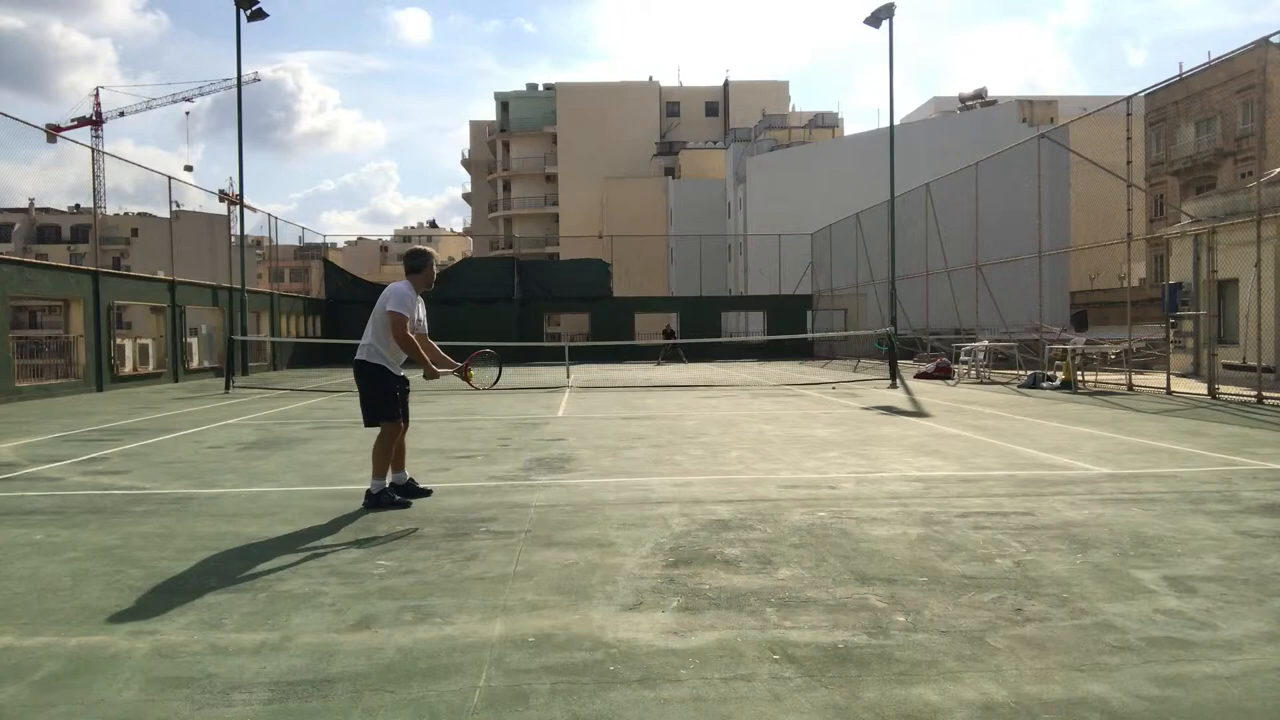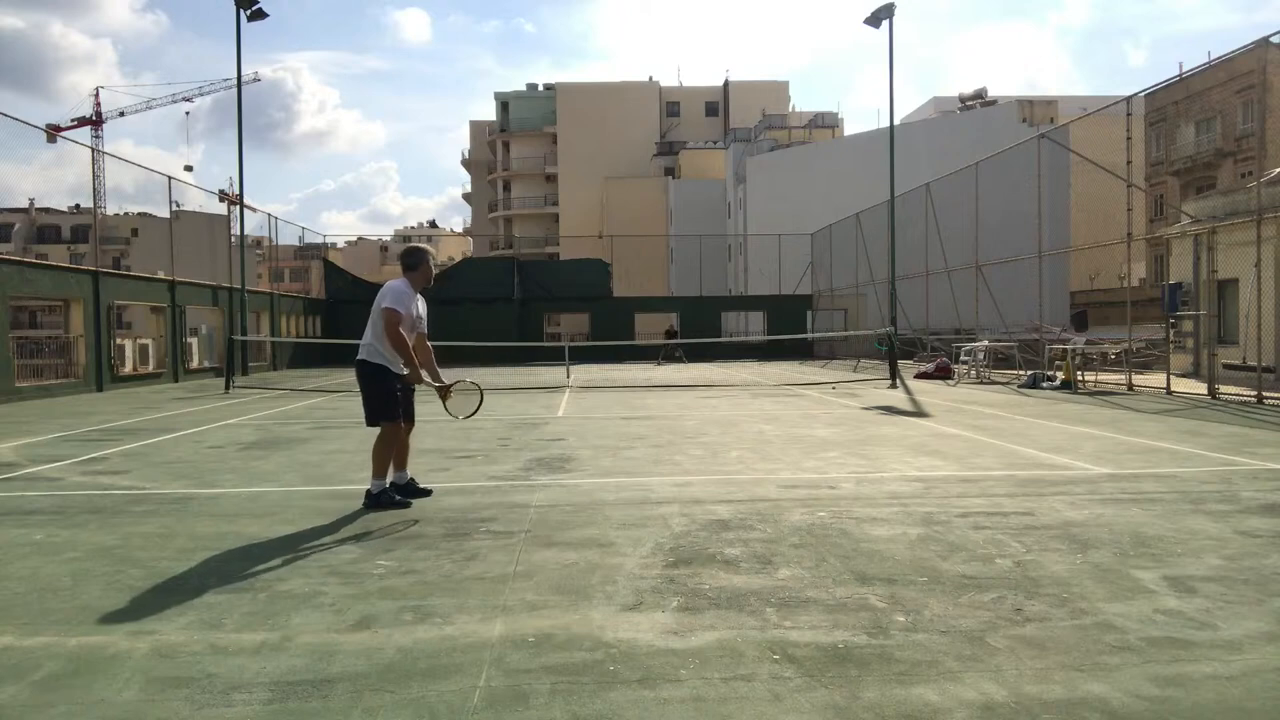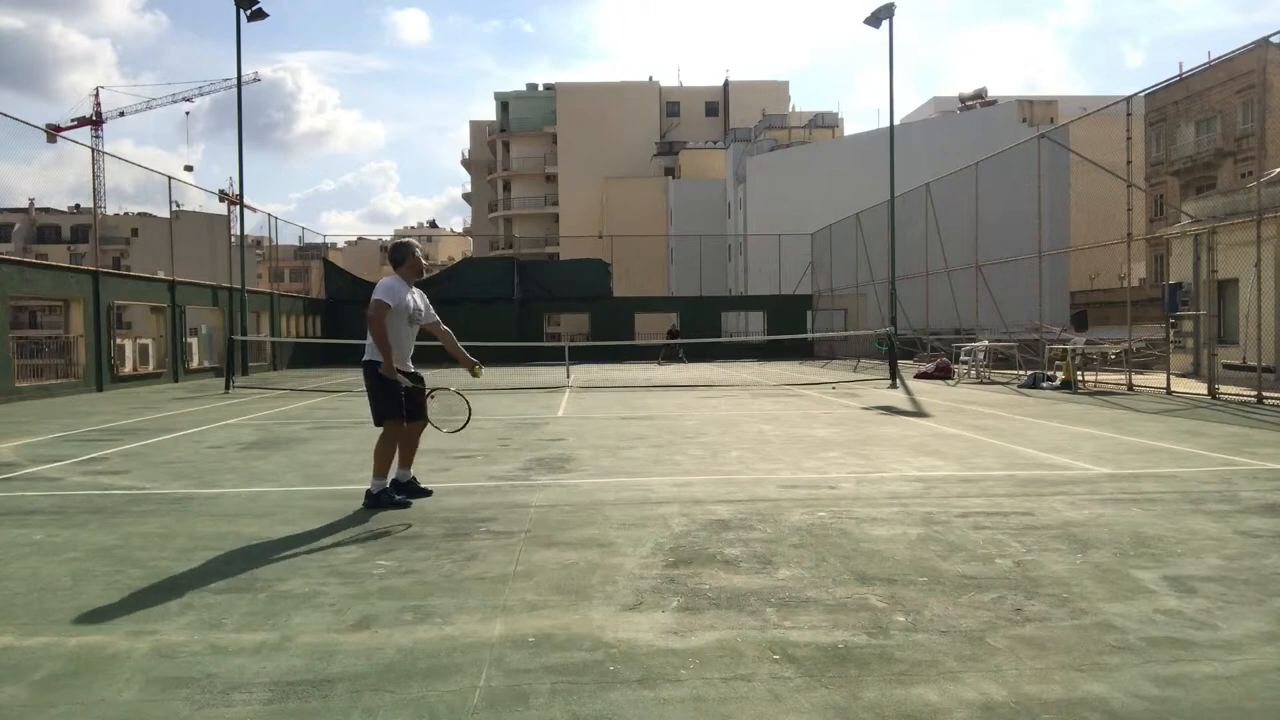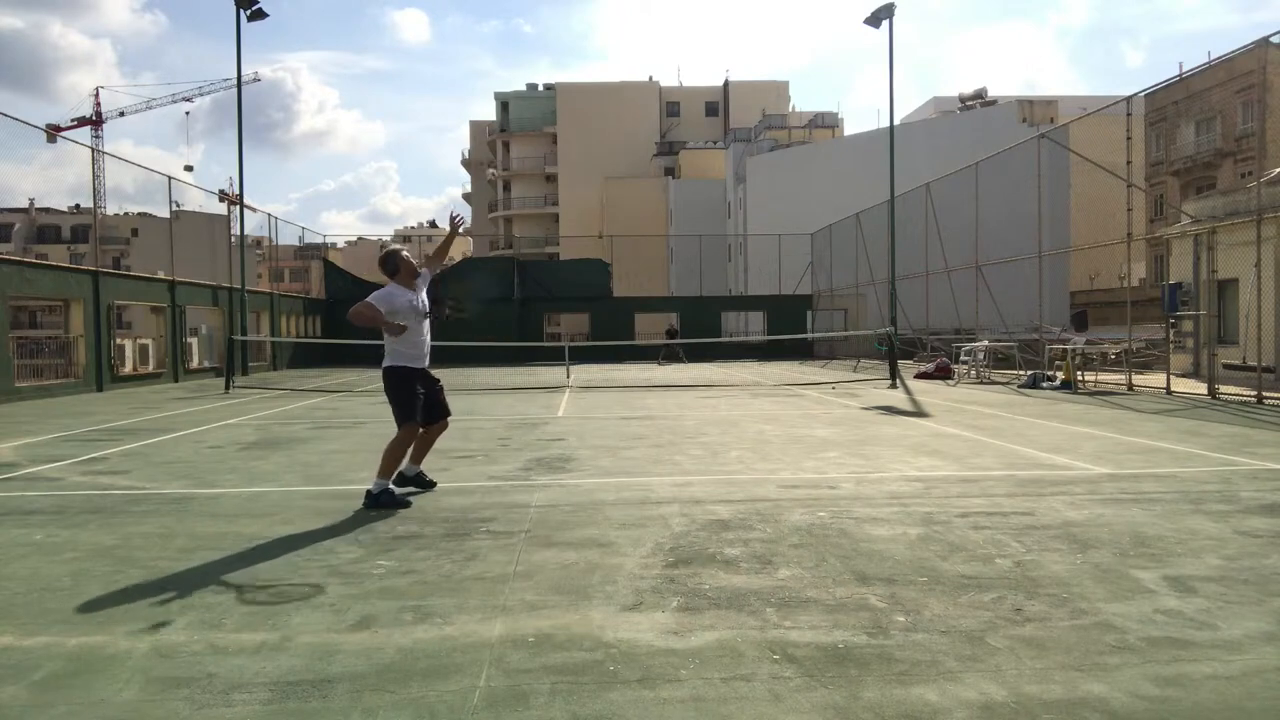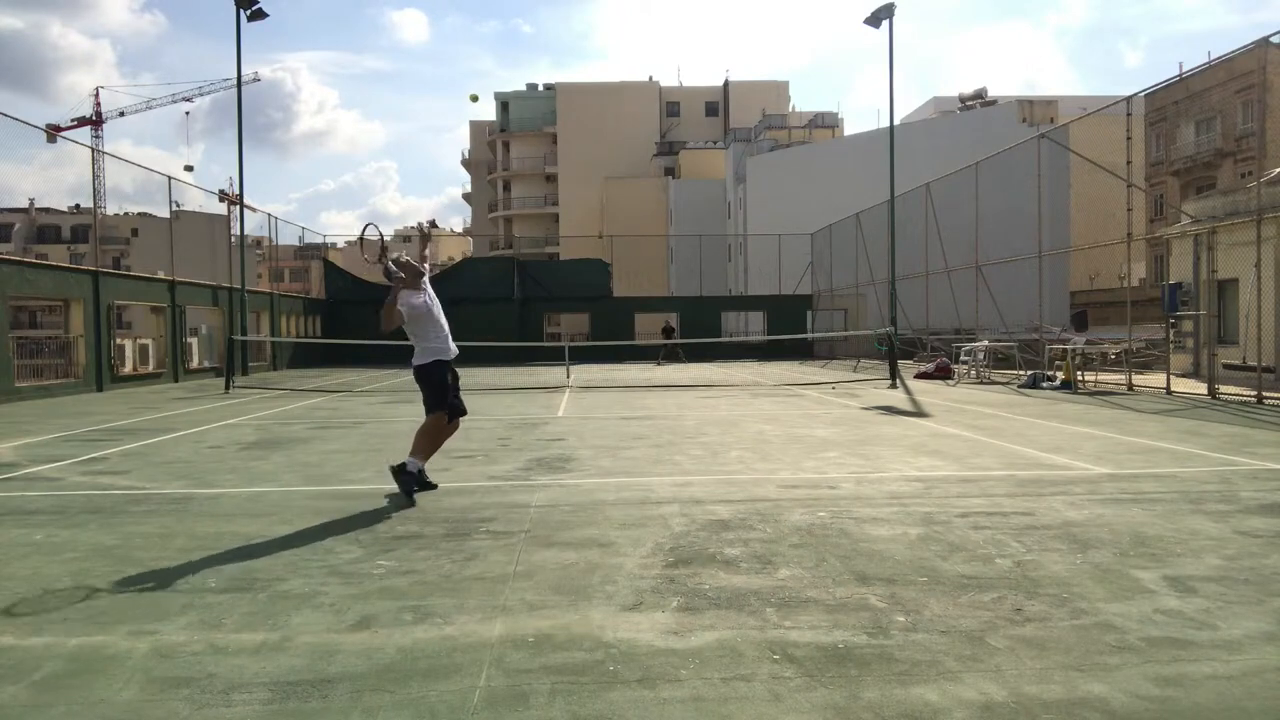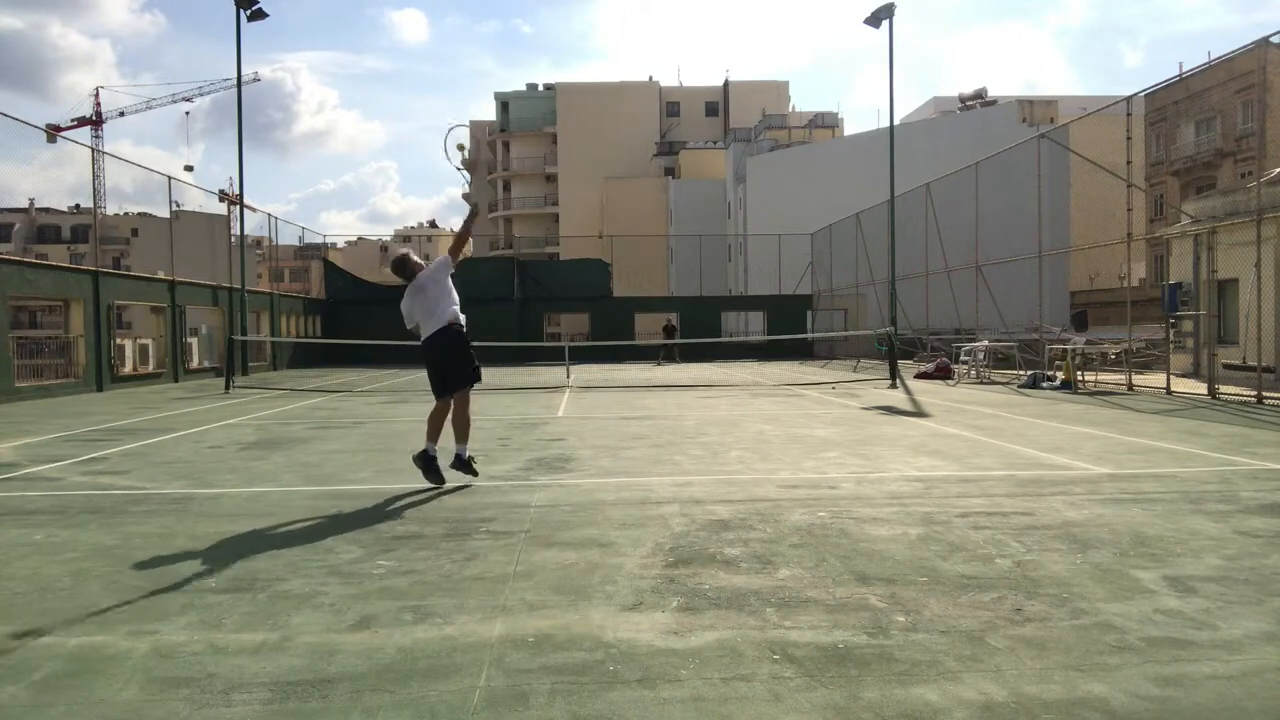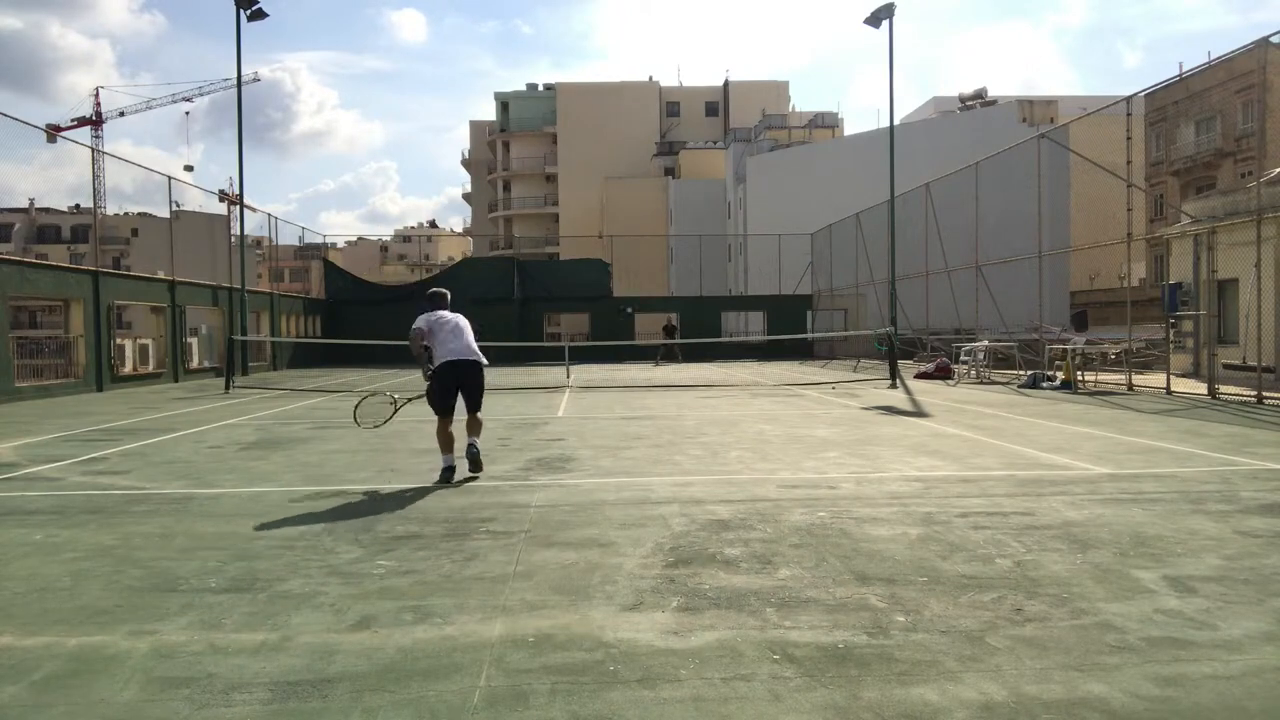
dt=0.3s
person 1, frame 1
left shoulder: (417, 302)
right shoulder: (401, 292)
left elbow: (425, 343)
right elbow: (401, 335)
left wrist: (455, 366)
right wrist: (428, 367)
left hip: (391, 369)
right hip: (373, 366)
left knee: (400, 426)
right knee: (391, 426)
left ankle: (401, 481)
right ankle: (377, 491)
person 1, frame 2
left shoulder: (419, 301)
right shoulder: (397, 290)
left elbow: (421, 344)
right elbow: (392, 331)
left wrist: (437, 378)
right wrist: (414, 368)
left hip: (394, 369)
right hip: (375, 366)
left knee: (405, 425)
right knee: (391, 426)
left ankle: (401, 481)
right ankle: (377, 491)
person 1, frame 3
left shoulder: (419, 297)
right shoulder: (390, 286)
left elbow: (440, 330)
right elbow: (374, 318)
left wrist: (464, 357)
right wrist: (386, 359)
left hip: (404, 369)
right hip: (382, 368)
left knee: (417, 422)
right knee: (395, 426)
left ankle: (402, 480)
right ankle: (377, 490)
person 1, frame 4
left shoulder: (418, 283)
right shoulder: (388, 296)
left elbow: (436, 259)
right elbow: (355, 314)
left wrist: (452, 234)
right wrist: (386, 325)
left hip: (421, 371)
right hip: (400, 370)
left knee: (438, 422)
right knee: (410, 428)
left ankle: (409, 472)
right ankle: (378, 490)
person 1, frame 5
left shoulder: (423, 285)
right shoulder: (408, 301)
left elbow: (423, 265)
right elbow: (387, 325)
left wrist: (423, 238)
right wrist: (395, 291)
left hip: (442, 364)
right hip: (431, 365)
left knee: (451, 421)
right knee: (439, 418)
left ankle: (415, 468)
right ankle: (408, 469)
person 1, frame 6
left shoulder: (407, 301)
right shoulder: (434, 271)
right elbow: (458, 243)
right wrist: (471, 217)
left hip: (430, 343)
right hip: (450, 333)
left knee: (443, 401)
right knee: (460, 396)
left ankle: (430, 453)
right ankle: (461, 455)
person 1, frame 7
left shoulder: (426, 319)
right shoulder: (460, 318)
left elbow: (415, 339)
left wrist: (421, 354)
left hip: (446, 365)
right hip: (473, 363)
left knee: (444, 420)
right knee: (473, 415)
left ankle: (448, 465)
right ankle: (473, 446)
